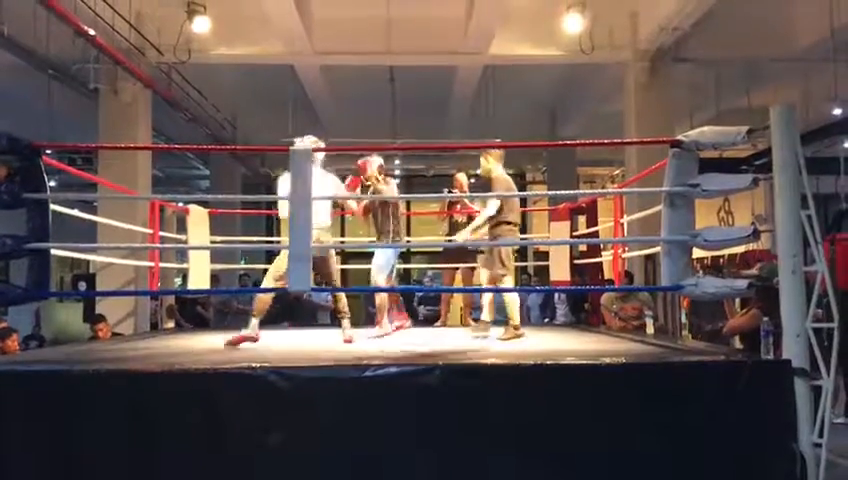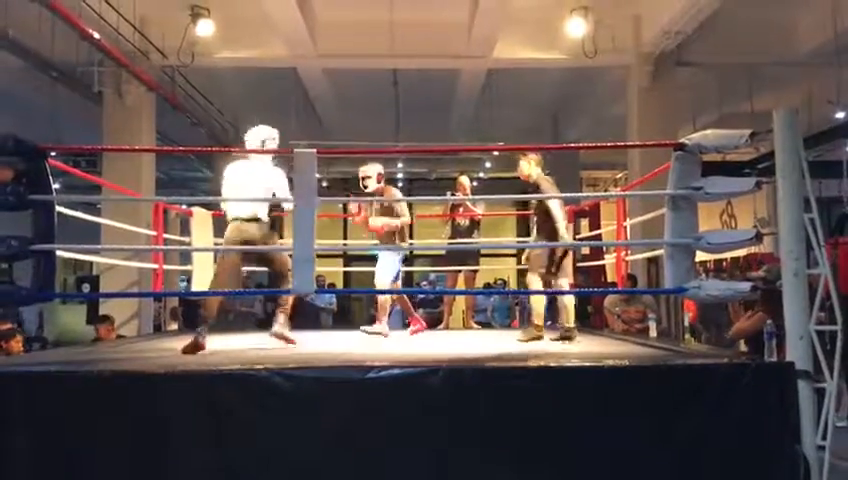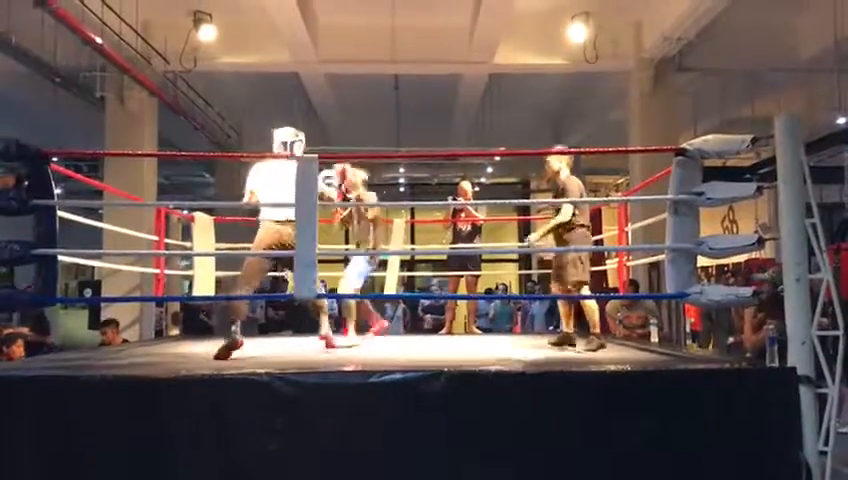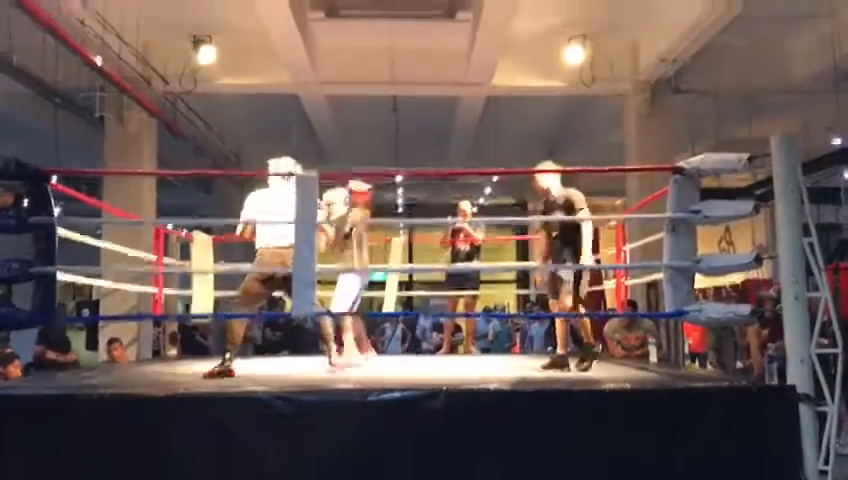
dt=0.5s
person 1, frame 1
left shoulder: (287, 179)
right shoulder: (330, 179)
left elbow: (283, 213)
right elbow: (352, 206)
right wrist: (345, 197)
right hip: (323, 237)
left knee: (272, 281)
right knee: (335, 285)
left ankle: (252, 327)
right ankle: (346, 329)
person 1, frame 2
left shoulder: (232, 169)
right shoulder: (274, 172)
left elbow: (224, 206)
right elbow: (288, 205)
left hip: (235, 229)
right hip: (260, 229)
left knee: (220, 285)
right knee: (285, 274)
left ankle: (200, 335)
right ankle: (280, 323)
person 1, frame 3
left shoulder: (260, 168)
left elbow: (248, 200)
right elbow: (330, 194)
left hip: (268, 230)
right hip: (293, 231)
left knee: (245, 284)
left ankle: (235, 333)
right ankle: (324, 327)
person 1, frame 4
left shoulder: (256, 197)
right shoulder: (298, 196)
left elbow: (242, 233)
left hip: (267, 259)
right hip: (293, 259)
left knee: (242, 309)
left ankle: (227, 362)
person 2, frame 1
left shoulder: (500, 181)
right shoulder: (502, 180)
left elbow: (491, 209)
left wrist: (467, 230)
left hip: (504, 235)
right hip: (500, 236)
left knee: (504, 282)
right knee: (486, 277)
left ankle: (515, 327)
right ankle: (485, 320)
person 2, frame 2
left shoulder: (542, 181)
right shoulder: (540, 184)
left elbow: (555, 207)
left wrist: (563, 233)
right wrist: (531, 248)
left hip: (552, 238)
right hip: (551, 238)
left knee: (533, 278)
right knee: (561, 283)
left ankle: (536, 327)
right ankle: (569, 328)
person 2, frame 3
left shoulder: (571, 183)
right shoulder: (560, 186)
left elbow: (565, 215)
left wrist: (540, 233)
left hip: (575, 240)
right hip: (565, 242)
left knee: (579, 288)
right knee: (558, 287)
left ankle: (596, 336)
right ankle: (568, 333)
person 2, frame 4
left shoulder: (571, 196)
right shoulder: (546, 205)
left elbow: (586, 223)
left wrist: (587, 253)
right wrist: (540, 268)
left hip: (574, 256)
right hip: (557, 260)
left knee: (569, 303)
right knee: (557, 307)
left ankle: (589, 345)
right ankle: (561, 356)
person 3, frame 1
left shoulder: (388, 182)
right shoulder: (371, 190)
left elbow: (393, 196)
right elbow: (364, 213)
left wrist: (376, 179)
left hip: (391, 238)
right hip: (384, 238)
left knee: (378, 278)
right knee: (387, 280)
left ankle: (382, 324)
right ankle: (401, 318)
person 3, frame 2
left shoulder: (392, 193)
right shoulder: (372, 200)
left elbow: (406, 219)
right elbow: (372, 226)
left wrist: (388, 223)
right wrist: (361, 218)
left hip: (394, 246)
right hip: (385, 247)
left knee: (382, 280)
right knee: (394, 287)
left ankle: (381, 323)
right ankle: (416, 322)
person 3, frame 3
left shoulder: (369, 197)
right shoulder: (354, 203)
left elbow: (372, 213)
right elbow: (343, 222)
left wrist: (358, 190)
left hip: (368, 252)
right hip: (360, 252)
left knee: (346, 287)
right knee: (353, 290)
left ankle: (350, 333)
right ankle: (377, 322)
person 3, frame 4
left shoulder: (355, 216)
right shoulder: (337, 224)
right elbow: (324, 246)
right wrist: (322, 226)
left hip: (355, 271)
right hip: (348, 272)
left knee: (338, 307)
right knee: (349, 312)
left ankle: (350, 350)
right ankle: (365, 349)
person 4, frame 1
right shoulder: (451, 201)
left elbow: (476, 213)
right elbow: (441, 217)
left wrist: (462, 198)
right wrist: (446, 200)
left knee: (467, 281)
right knee: (447, 281)
left ankle: (467, 317)
right ankle: (443, 317)
person 4, frame 2
left shoulder: (476, 202)
right shoulder: (453, 203)
left elbow: (478, 215)
right elbow: (444, 220)
left wrist: (464, 201)
right wrist: (449, 203)
left hip: (470, 245)
right hip: (454, 245)
left knee: (470, 284)
right knee: (449, 284)
left ankle: (469, 320)
right ankle: (445, 320)
person 4, frame 3
right shoulder: (455, 208)
left elbow: (480, 221)
right elbow: (446, 225)
left wrist: (466, 206)
right wrist: (451, 208)
left hip: (472, 250)
left knee: (471, 288)
right knee: (451, 289)
left ankle: (471, 325)
right ankle: (448, 325)
person 4, frame 4
left shoulder: (477, 225)
right shoulder: (454, 228)
left elbow: (478, 240)
right elbow: (445, 245)
left wrist: (465, 227)
right wrist: (450, 229)
left hip: (471, 270)
right hip: (454, 269)
left knee: (470, 308)
right knee: (450, 308)
left ankle: (469, 345)
right ankle: (446, 345)
